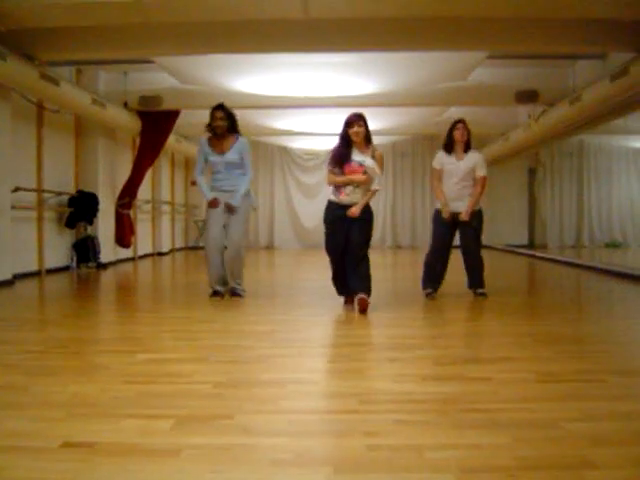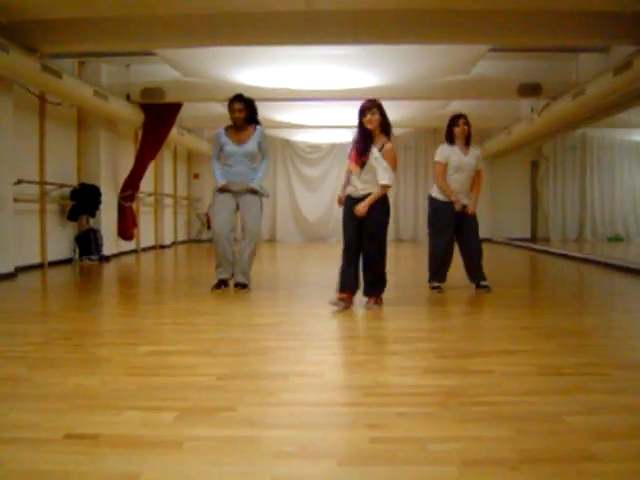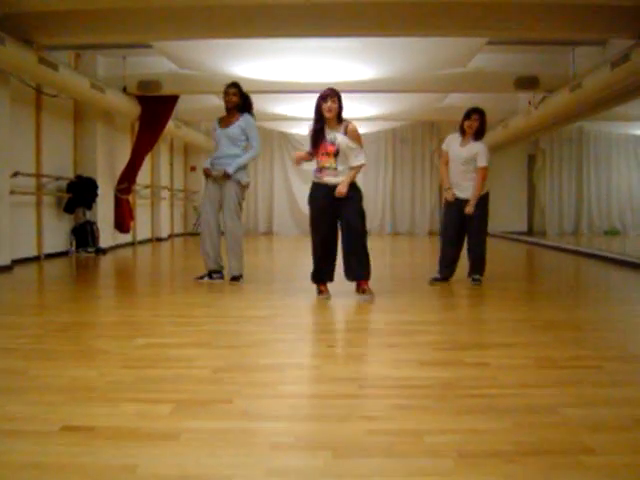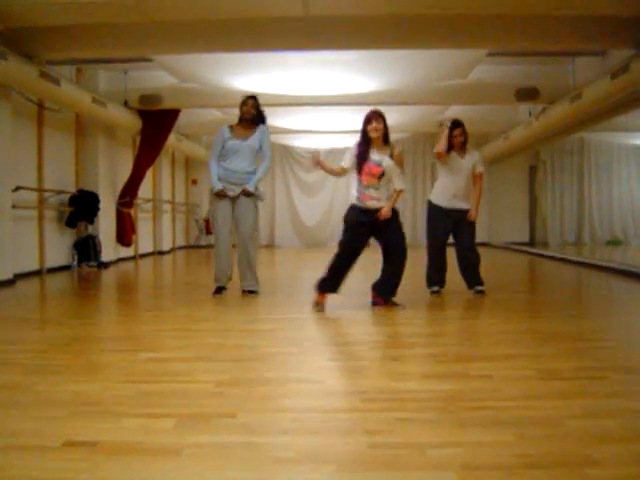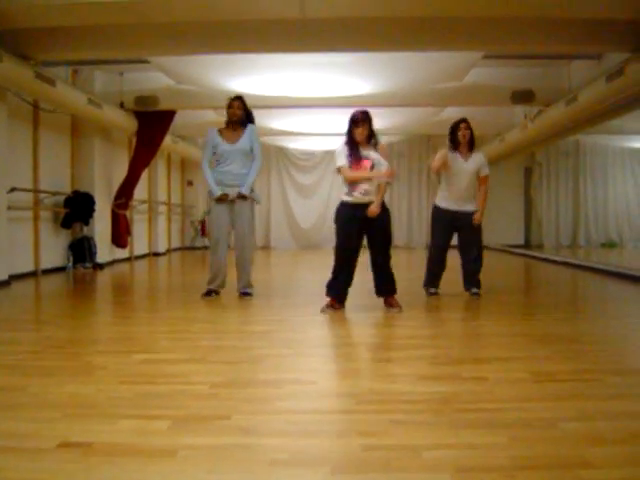
dt=1s
person 1, frame 1
left shoulder: (375, 154)
right shoulder: (339, 152)
left elbow: (376, 185)
right elbow: (331, 179)
left wrist: (360, 206)
right wrist: (353, 178)
left hip: (360, 209)
right hip: (335, 209)
left knee: (358, 252)
right knee: (336, 252)
left ankle: (361, 293)
right ankle: (347, 293)
person 1, frame 2
left shoulder: (387, 146)
right shoulder: (360, 139)
left elbow: (386, 182)
left wrist: (367, 203)
right wrist: (343, 188)
left hip: (374, 202)
right hip: (352, 200)
left knee: (372, 248)
right knee: (351, 246)
left ankle: (374, 294)
right ankle: (346, 291)
person 1, frame 3
left shoulder: (349, 129)
right shoulder: (316, 129)
left elbow: (359, 161)
left wrist: (346, 183)
right wrist: (300, 156)
left hip: (346, 189)
right hip: (321, 190)
left knee: (355, 233)
right knee: (323, 237)
left ankle: (361, 282)
right ankle: (321, 283)
person 1, frame 4
left shoulder: (392, 155)
right shoulder: (357, 150)
left elbow: (398, 186)
right elbow: (341, 171)
left wrist: (389, 206)
right wrist: (322, 165)
left hip: (384, 213)
right hip: (359, 212)
left knee: (397, 253)
right knee: (346, 253)
left ankle: (382, 295)
right ankle: (322, 292)
person 1, frame 5
left shoulder: (377, 151)
right shoulder: (344, 149)
left elbow: (384, 181)
right elbow: (347, 176)
left wrist: (377, 203)
right wrist: (375, 174)
left hip: (374, 207)
right hip: (349, 208)
left knee: (381, 253)
right knee: (345, 254)
left ankle: (388, 295)
right ankle: (335, 297)
person 2, frame 1
left shoulder: (241, 142)
right shoulder: (205, 143)
left elbow: (249, 172)
right elbow: (199, 173)
left wrist: (237, 199)
right wrist: (209, 195)
left hip: (238, 197)
right hip: (217, 197)
left knee: (236, 241)
right knee: (213, 240)
left ankle: (235, 285)
right ankle: (218, 286)
person 2, frame 2
left shoulder: (258, 132)
right shoulder: (221, 133)
left elbow: (264, 159)
right elbow: (215, 159)
left wrist: (256, 182)
right wrist: (220, 180)
left hip: (249, 189)
right hip: (226, 189)
left knee: (252, 231)
right knee: (220, 229)
left ankle: (241, 277)
right ankle: (223, 276)
person 2, frame 3
left shoulder: (246, 119)
right shoulder: (218, 122)
left elbow: (255, 149)
left wrist: (232, 168)
right wrist: (207, 165)
left hip: (234, 175)
right hip: (214, 175)
left knee: (232, 221)
right knee: (207, 219)
left ankle: (236, 271)
right ankle: (214, 269)
person 2, frame 4
left shoulder: (262, 130)
right shoulder: (225, 131)
left elbow: (266, 160)
right elbow: (213, 159)
left wrist: (251, 185)
right wrist: (215, 184)
left hip: (245, 189)
right hip: (223, 187)
left knee: (246, 237)
right knee: (222, 236)
left ankle: (248, 283)
right ankle: (222, 281)
person 2, frame 5
left shoulder: (251, 130)
right shoulder: (214, 134)
left elbow: (257, 160)
right elbow: (205, 164)
left wrist: (246, 188)
right wrist: (214, 189)
left hip: (242, 191)
right hip: (220, 191)
left knee: (245, 239)
right knee: (218, 239)
left ankle: (244, 286)
right ankle: (215, 285)
person 3, frame 1
left shoulder: (476, 157)
right shoulder: (442, 156)
left elbow: (480, 186)
right elbow: (436, 182)
left wrist: (468, 210)
right wrist: (444, 205)
left hip: (470, 211)
right hip: (444, 211)
left knee: (471, 250)
right knee: (438, 249)
left ankle: (477, 286)
right ankle: (430, 285)
person 3, frame 2
left shoulder: (475, 152)
right shoulder: (444, 149)
left elbow: (476, 180)
right elbow: (438, 178)
left wrist: (473, 203)
right wrist: (455, 199)
left hip: (465, 204)
right hip: (441, 202)
left knee: (471, 242)
right knee: (442, 242)
left ankle: (479, 279)
right ankle: (436, 279)
person 3, frame 3
left shoulder: (480, 147)
right shoulder: (451, 139)
left elbow: (481, 177)
right elbow: (443, 164)
left wrist: (472, 203)
right wrist: (447, 188)
left hip: (476, 198)
right hip: (453, 197)
left knee: (476, 237)
right knee: (449, 234)
left ankle: (476, 273)
right ankle: (444, 272)
person 3, frame 4
left shoulder: (474, 156)
right shoulder: (443, 155)
left elbow: (478, 183)
right elbow: (439, 149)
left wrist: (474, 208)
right wrist: (445, 131)
left hip: (463, 209)
right hip: (439, 207)
left knee: (467, 247)
right knee: (436, 246)
left ankle: (475, 283)
right ankle: (435, 283)
person 3, frame 5
left shoulder: (480, 158)
right shoulder: (446, 154)
left elbow: (483, 187)
right elbow: (434, 168)
left wrist: (480, 211)
right wrist: (448, 149)
left hip: (469, 211)
right hip: (444, 209)
left knee: (471, 250)
right knee: (438, 248)
left ankle: (473, 285)
right ankle: (431, 284)
